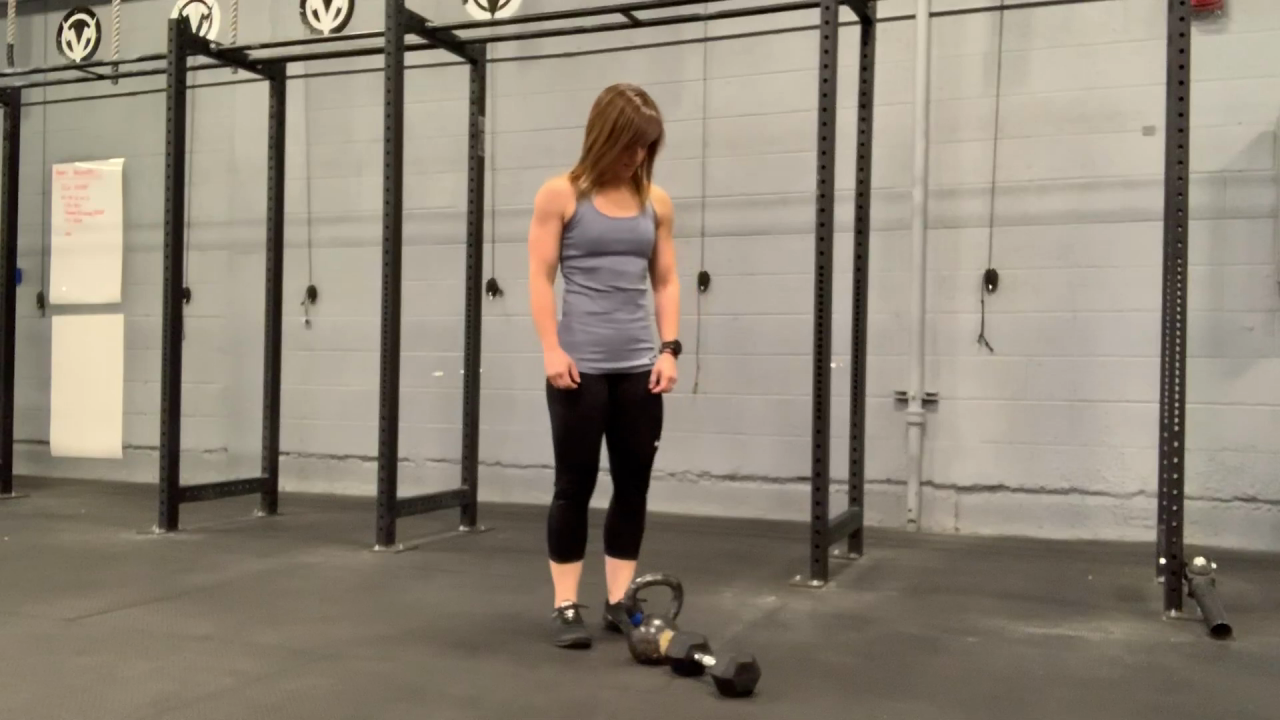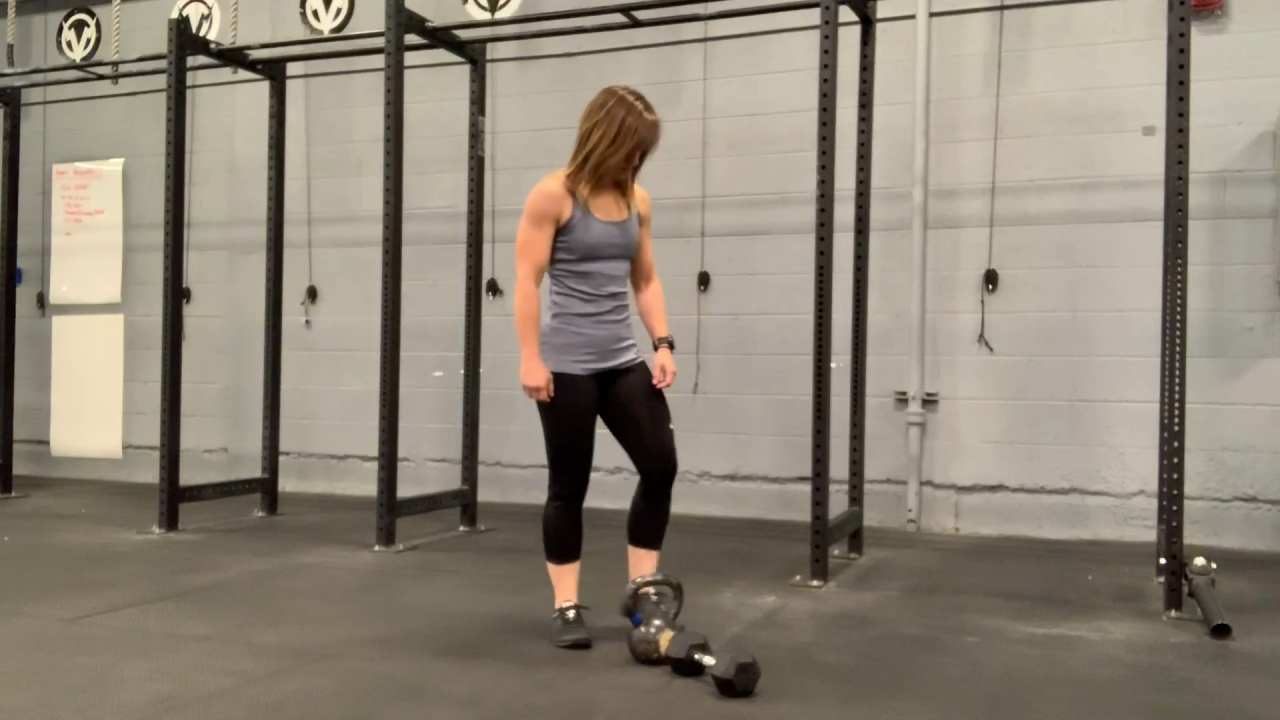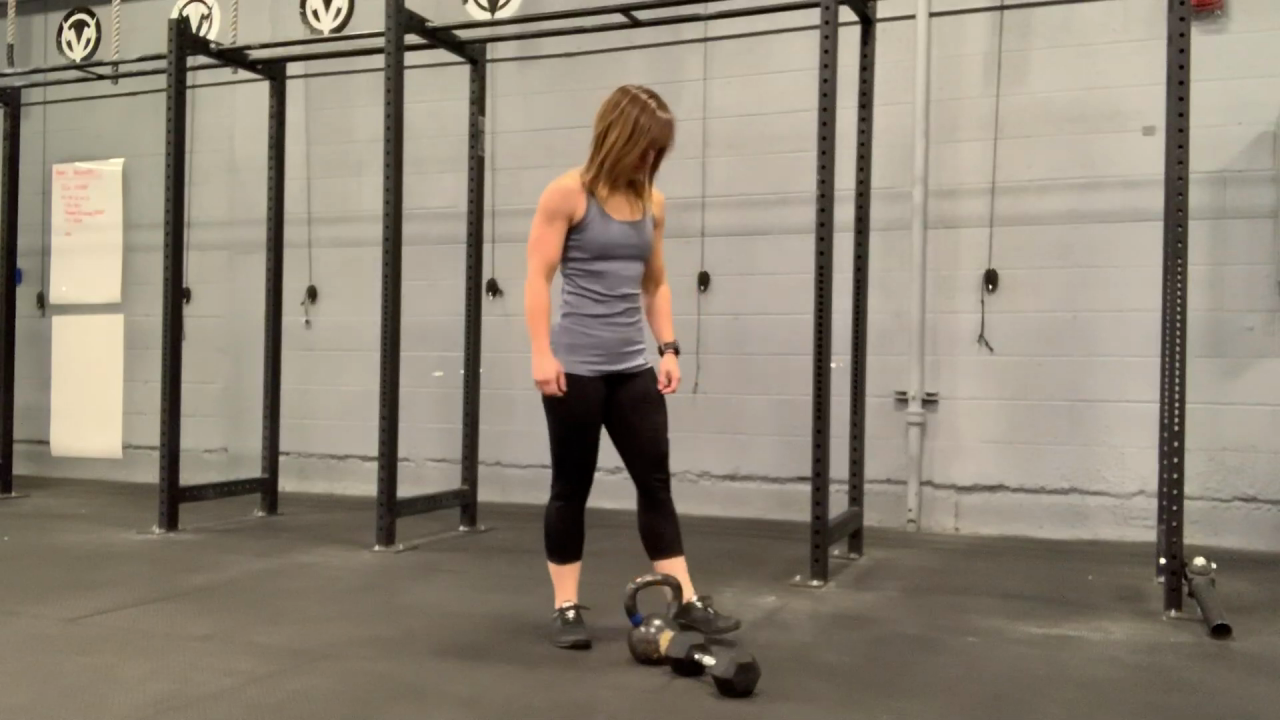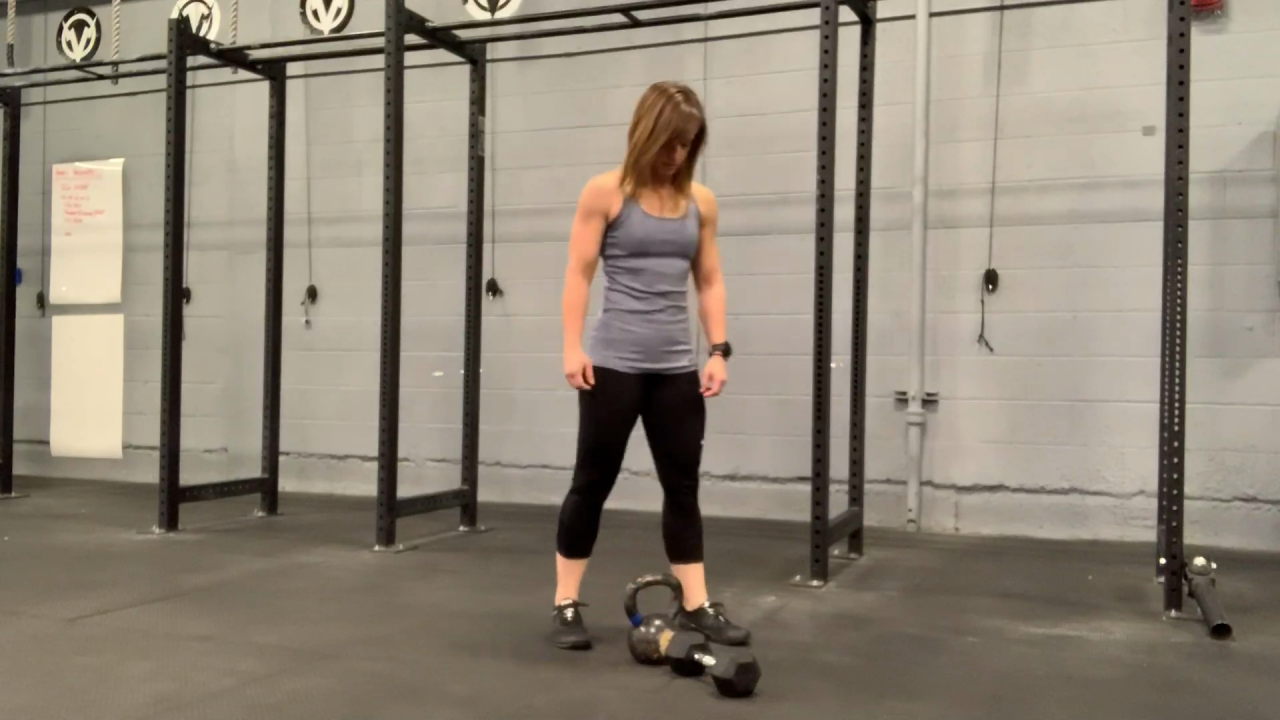
dt=0.3s
person 1, frame 1
left shoulder: (656, 201)
right shoulder: (561, 194)
left elbow: (665, 281)
right elbow: (541, 277)
left wrist: (669, 348)
right wrist: (552, 349)
left hip: (638, 364)
right hip: (580, 364)
left knee: (633, 484)
right knee: (576, 484)
left ankle: (619, 601)
right ankle: (566, 606)
person 1, frame 2
left shoulder: (636, 200)
right shoulder: (552, 196)
right elbow: (527, 280)
left wrist: (663, 343)
right wrist: (531, 358)
left hip: (623, 361)
right hip: (568, 365)
left knee: (661, 465)
right knee: (569, 486)
right ankle: (566, 606)
person 1, frame 3
left shoulder: (651, 203)
right shoulder: (567, 195)
right elbow: (538, 277)
left wrist: (669, 349)
right wrist: (541, 353)
left hip: (633, 366)
right hip: (576, 365)
left knee: (655, 480)
right knee: (572, 486)
left ankle: (687, 600)
right ankle: (566, 606)
person 1, frame 4
left shoulder: (700, 201)
right shoulder: (606, 192)
left elbow: (710, 281)
right elbow: (578, 273)
left wrist: (718, 350)
right wrist: (572, 346)
left hip: (677, 366)
right hip: (614, 362)
left knee: (683, 485)
right knee: (593, 480)
left ankle: (697, 605)
right ankle: (566, 604)
